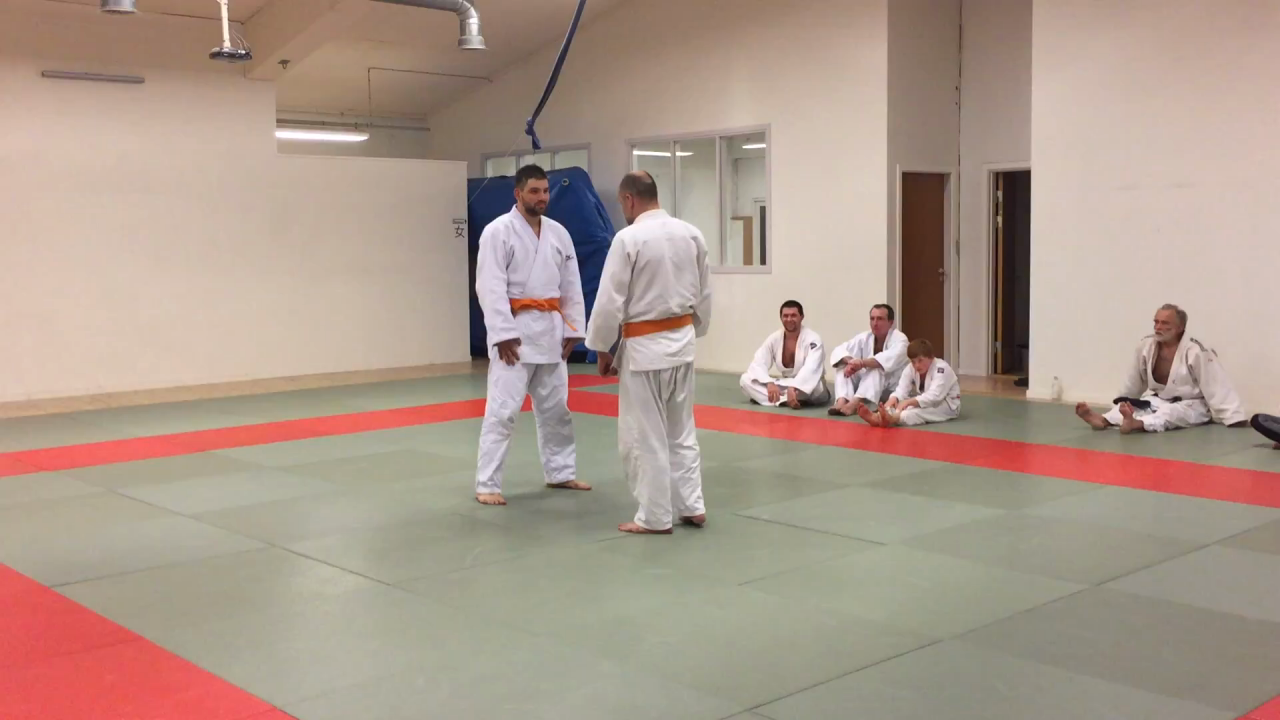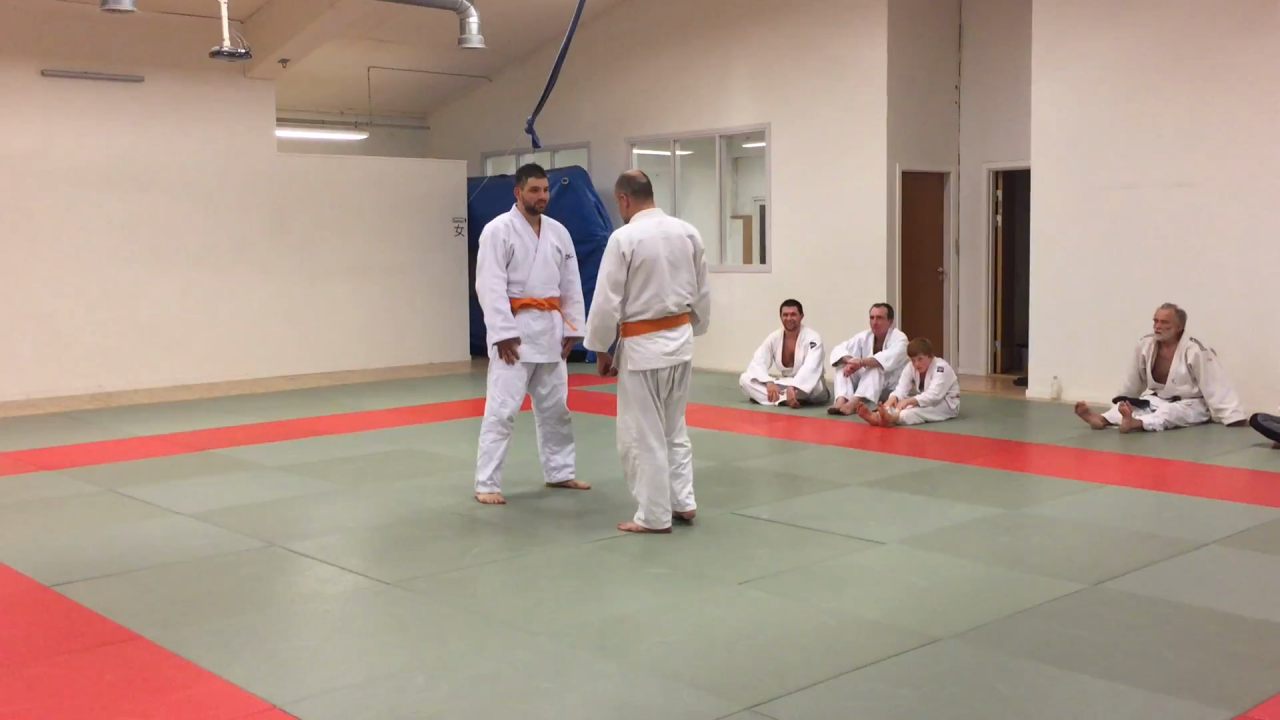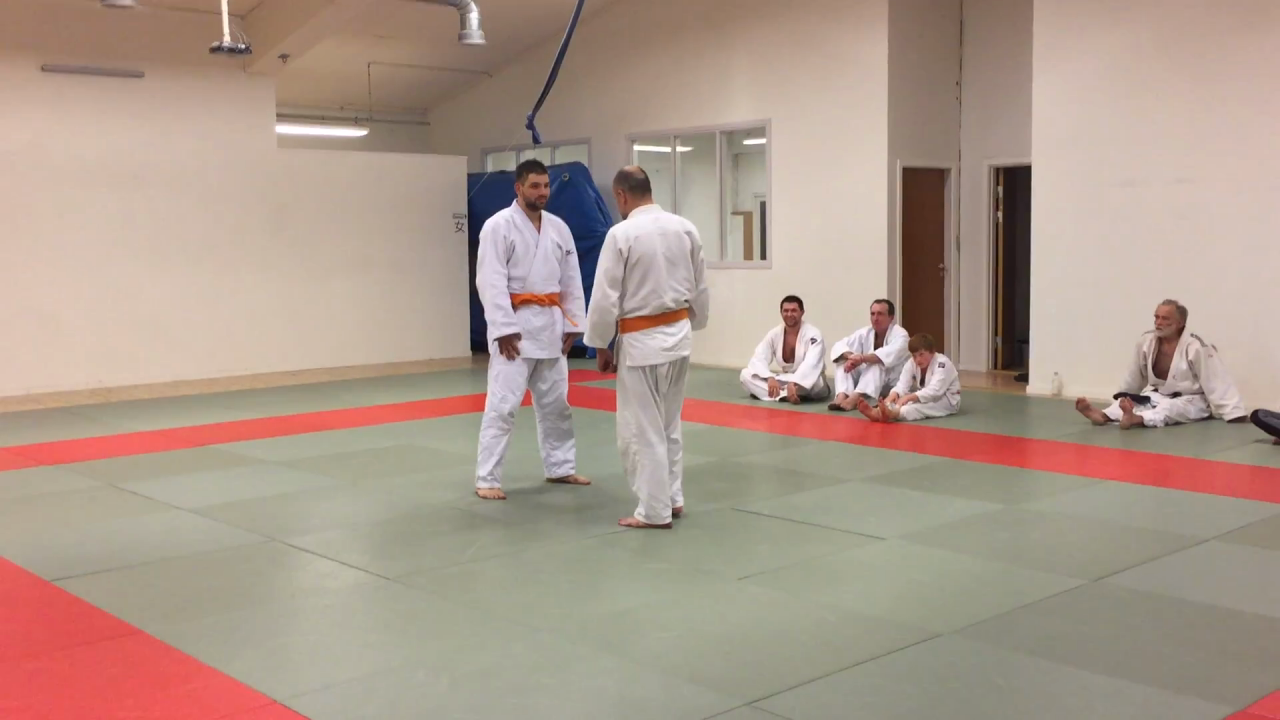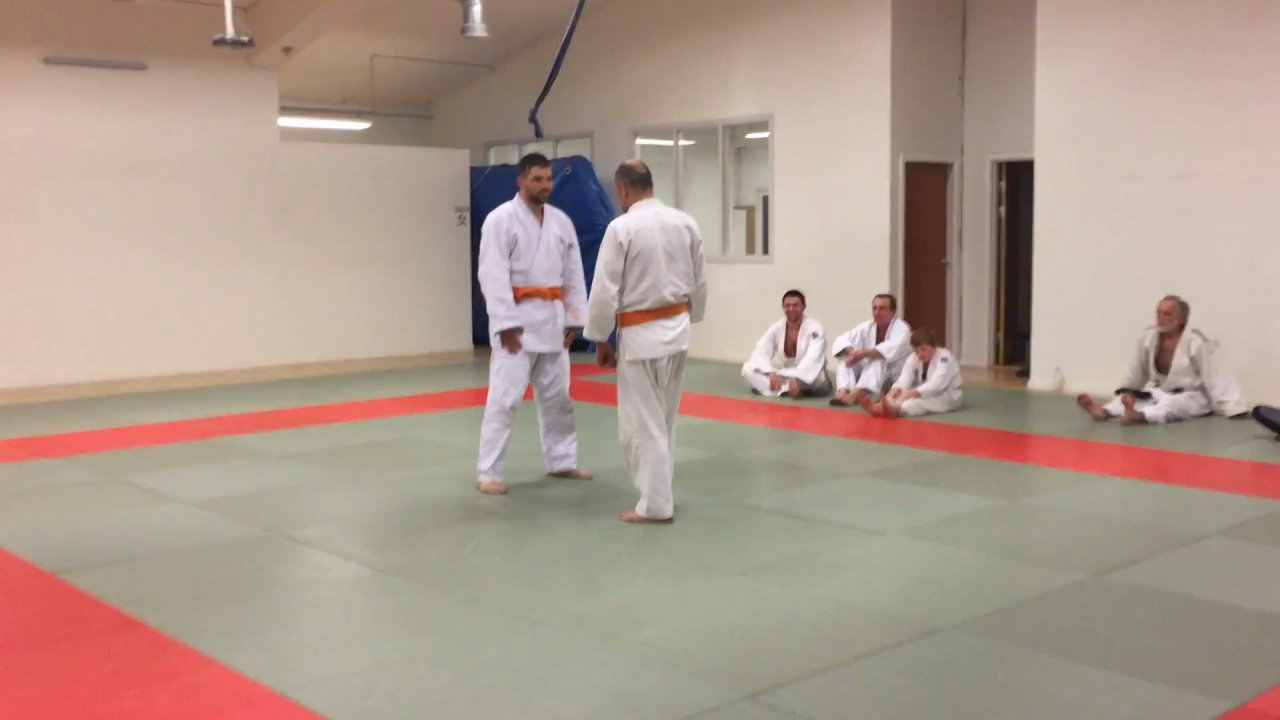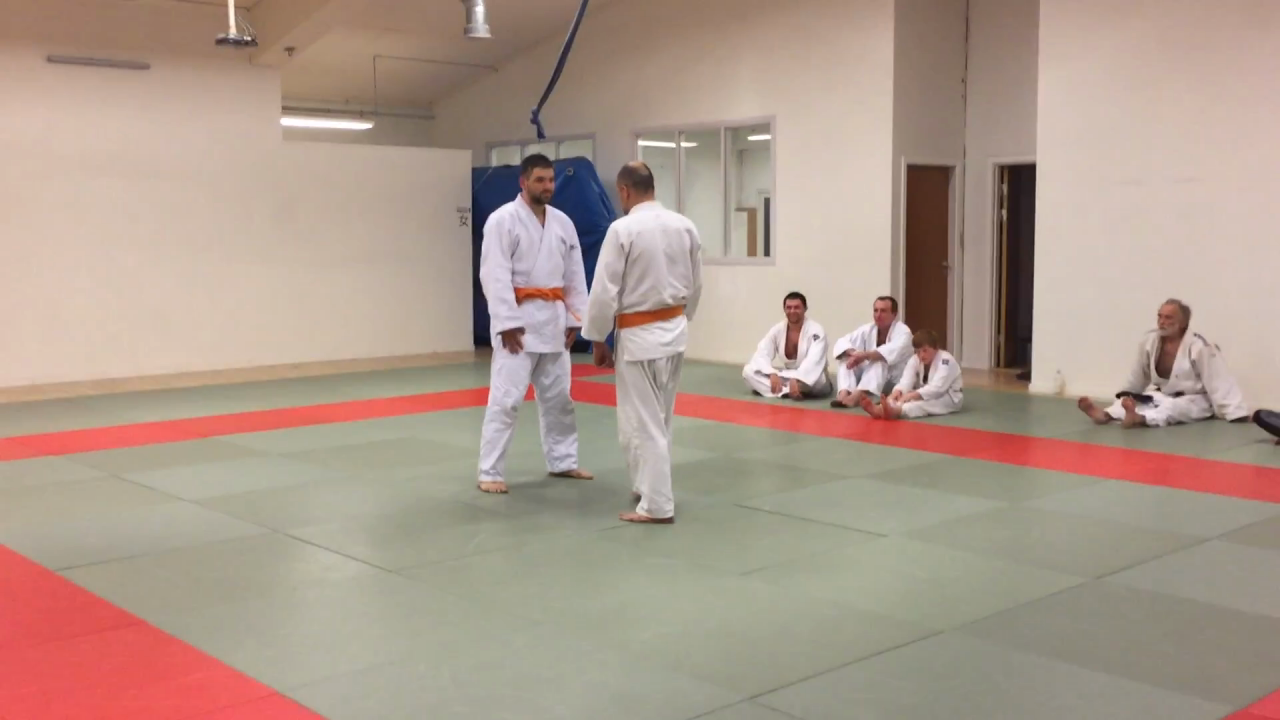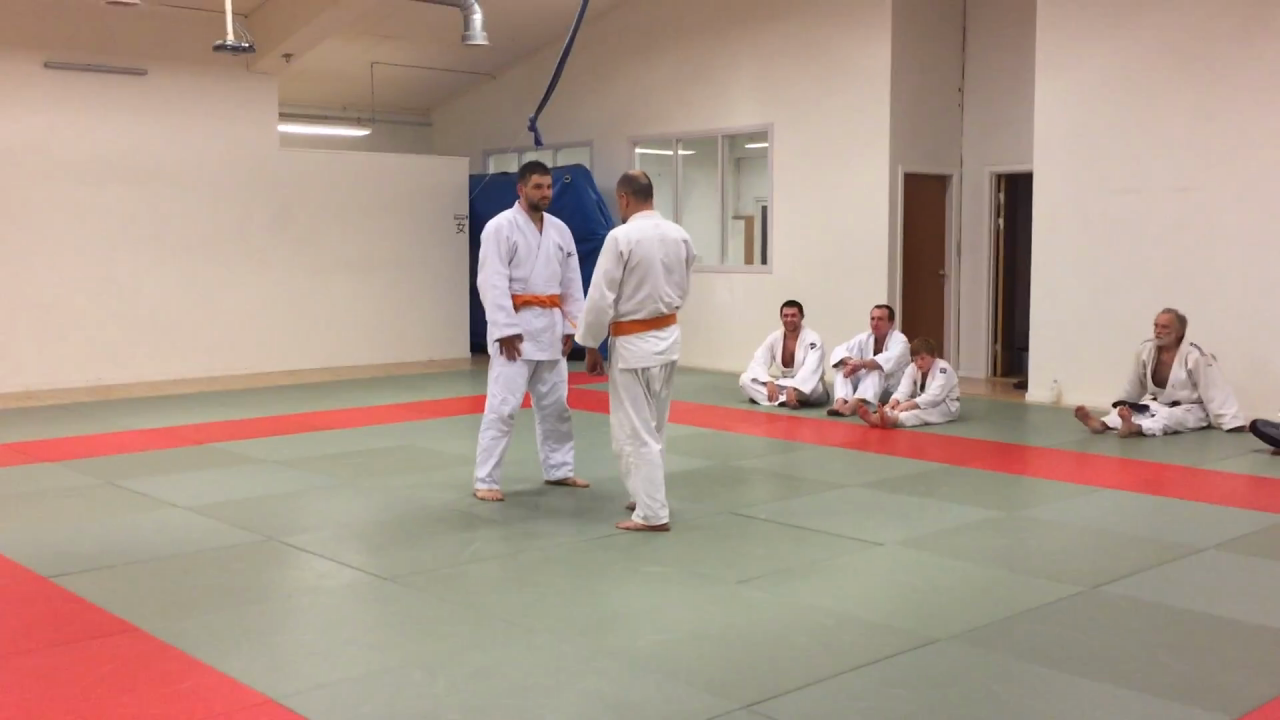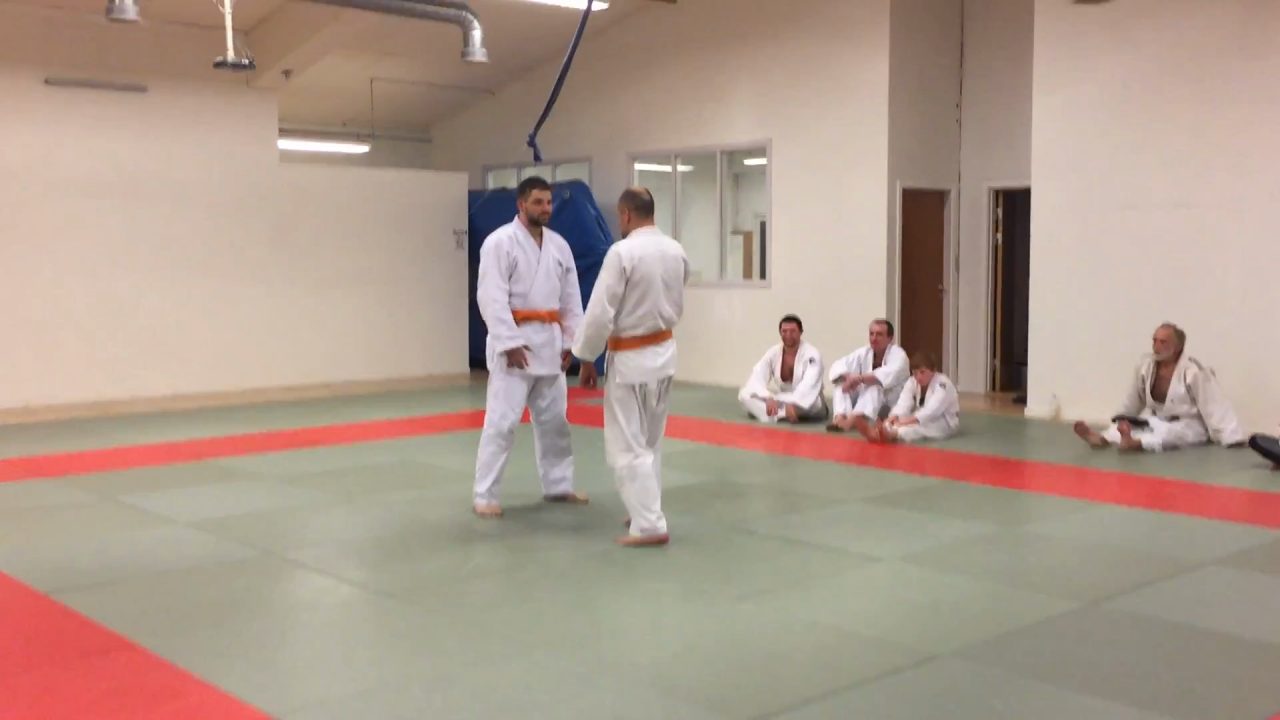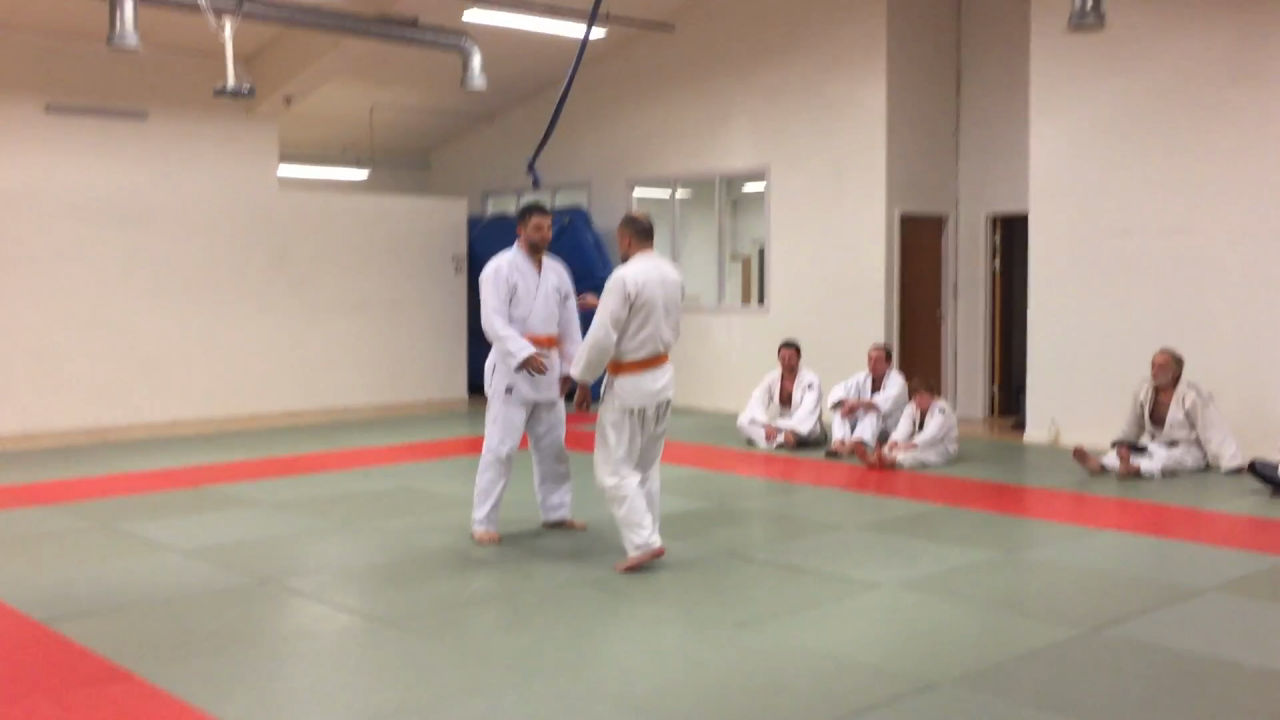
dt=0.1s
person 1, frame 1
left shoulder: (628, 239)
right shoulder: (691, 234)
left elbow: (610, 301)
right elbow: (703, 293)
left wrist: (602, 349)
left hip: (644, 345)
right hip: (682, 339)
left knee: (644, 436)
right knee: (680, 430)
left ankle: (655, 517)
right ankle: (690, 505)
person 1, frame 2
left shoulder: (624, 238)
right shoulder: (687, 232)
left elbow: (607, 301)
right elbow: (701, 291)
left wrist: (601, 350)
left hip: (642, 345)
right hip: (680, 338)
left knee: (642, 435)
right knee: (674, 428)
left ankle: (654, 517)
right ankle: (683, 502)
person 1, frame 3
left shoulder: (621, 235)
right shoulder: (685, 228)
left elbow: (605, 298)
right elbow: (700, 288)
left wrist: (601, 347)
left hip: (641, 340)
right hip: (678, 334)
left knee: (642, 430)
right knee: (668, 425)
left ankle: (654, 511)
right ankle: (672, 497)
person 1, frame 4
left shoulder: (621, 228)
right shoulder: (685, 222)
left elbow: (605, 291)
right elbow: (698, 282)
left wrist: (600, 340)
left hip: (641, 334)
right hip: (676, 327)
left knee: (643, 424)
right knee: (664, 418)
left ankle: (656, 505)
right ankle: (660, 493)
person 1, frame 5
left shoulder: (622, 229)
right shoulder: (684, 226)
left elbow: (604, 291)
right elbow: (694, 284)
left wrist: (597, 340)
left hip: (639, 335)
right hip: (675, 329)
left knee: (643, 424)
right knee: (660, 419)
left ankle: (657, 506)
right ankle: (651, 489)
person 1, frame 6
left shoulder: (621, 237)
right shoulder: (680, 235)
left elbow: (601, 299)
left wrist: (590, 346)
left hip: (633, 342)
right hip: (668, 337)
left knee: (636, 432)
right knee: (653, 427)
left ankle: (652, 514)
right ankle: (647, 498)
person 1, frame 7
left shoulder: (622, 252)
right shoulder: (677, 252)
left elbow: (600, 313)
left wrist: (585, 358)
left hip: (631, 359)
right hip: (664, 353)
left knee: (627, 446)
right knee: (648, 440)
left ankle: (651, 524)
right ankle: (645, 515)
person 1, frame 8
left shoulder: (625, 277)
right shoulder: (673, 275)
left elbow: (602, 337)
left wrist: (583, 381)
right wrist: (603, 305)
left hip: (629, 382)
right hip: (661, 376)
left knee: (615, 468)
right knee: (646, 465)
left ankle: (645, 541)
right ankle: (643, 537)
person 2, frame 1
left shoulder: (558, 232)
right shoulder: (498, 231)
left elbow: (570, 285)
right elbow: (490, 286)
left wrist: (573, 328)
right wrist: (503, 333)
left hip: (551, 329)
right hip: (515, 330)
left knee: (555, 407)
right knee: (502, 409)
left ankle: (560, 473)
right ankle: (487, 484)
person 2, frame 2
left shoulder: (557, 231)
right shoulder: (498, 230)
left elbow: (570, 284)
right elbow: (490, 286)
left wrist: (572, 328)
right wrist: (503, 332)
left hip: (550, 328)
right hip: (514, 329)
left knee: (555, 407)
right knee: (502, 409)
left ankle: (559, 472)
right ankle: (486, 483)
person 2, frame 3
left shoulder: (558, 227)
right shoulder: (499, 226)
left elbow: (571, 280)
right elbow: (491, 282)
left wrist: (573, 324)
right wrist: (503, 328)
left hip: (550, 324)
right hip: (515, 325)
left knee: (555, 403)
right knee: (503, 404)
left ankle: (560, 467)
right ankle: (487, 479)
person 2, frame 4
left shoulder: (560, 221)
right shoulder: (501, 219)
left elbow: (573, 273)
right elbow: (493, 275)
left wrist: (574, 317)
right wrist: (506, 321)
left hip: (552, 318)
right hip: (517, 318)
left knee: (557, 396)
right knee: (504, 398)
left ankle: (562, 461)
right ankle: (488, 472)
person 2, frame 5
left shoulder: (562, 222)
right shoulder: (503, 220)
left elbow: (574, 275)
right elbow: (495, 275)
left wrist: (575, 318)
right wrist: (508, 322)
left hip: (554, 318)
right hip: (518, 319)
left knee: (558, 397)
right knee: (506, 398)
left ankle: (563, 462)
right ankle: (490, 472)
person 2, frame 6
left shoulder: (559, 229)
right shoulder: (501, 227)
left elbow: (571, 282)
right elbow: (492, 282)
left wrist: (572, 326)
right wrist: (506, 329)
left hip: (550, 326)
right hip: (515, 326)
left knee: (555, 404)
right knee: (502, 406)
left ankle: (559, 470)
right ankle: (485, 480)
person 2, frame 7
left shoulder: (558, 245)
right shoulder: (500, 242)
left elbow: (570, 297)
right elbow: (491, 296)
left wrist: (571, 342)
right wrist: (509, 341)
left hip: (548, 341)
right hip: (515, 342)
left knee: (554, 419)
right knee: (501, 421)
left ankle: (558, 485)
right ankle: (485, 495)
person 2, frame 8
left shoulder: (558, 270)
right shoulder: (501, 267)
left elbow: (569, 322)
right elbow: (494, 320)
left wrist: (571, 368)
right wrist: (523, 355)
left hip: (548, 368)
right hip: (514, 367)
left knee: (553, 444)
right knee: (500, 447)
left ankle: (556, 511)
right ankle: (483, 522)
